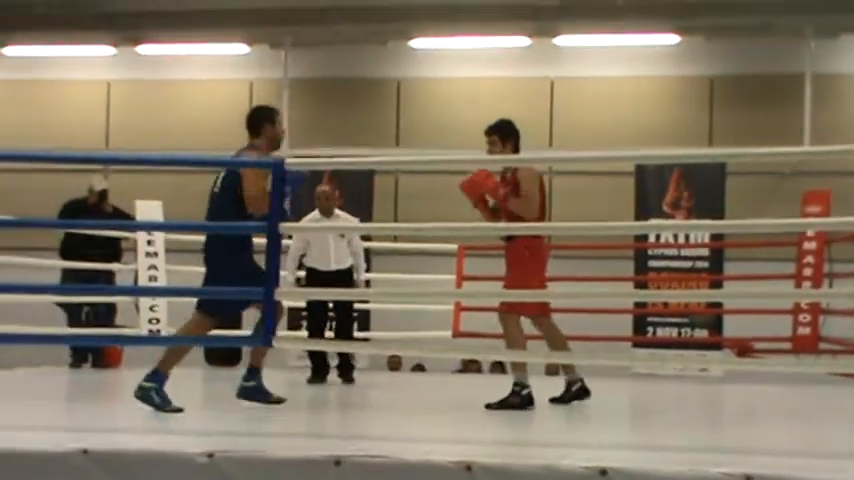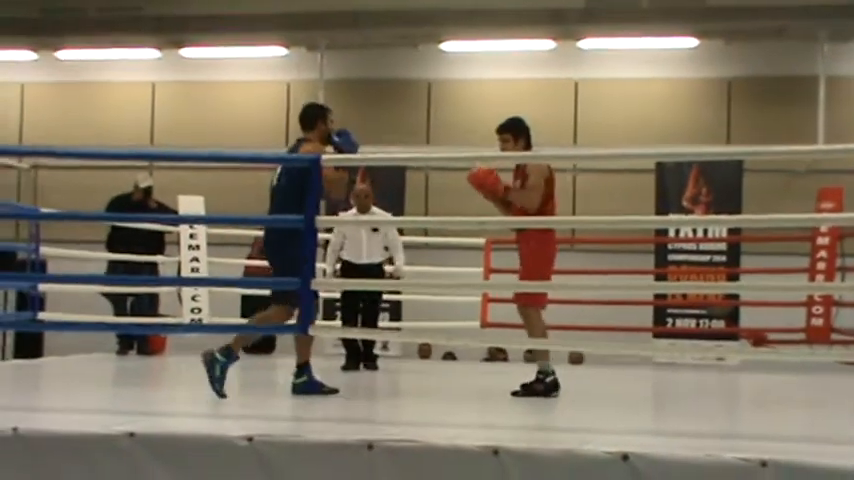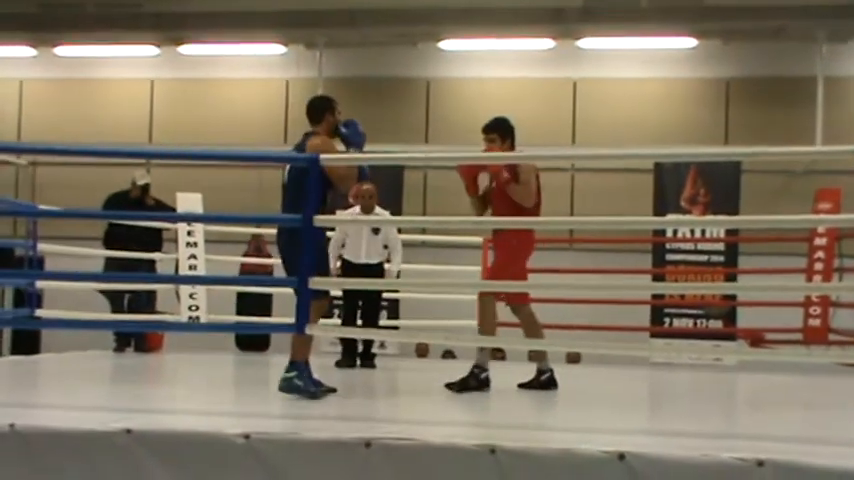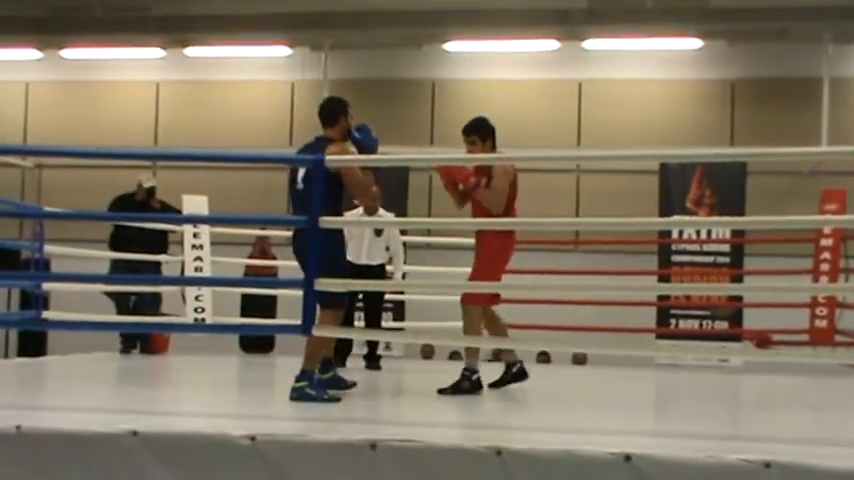
dt=0.3s
person 1, frame 1
left shoulder: (247, 158)
right shoulder: (256, 161)
right elbow: (256, 208)
left hip: (231, 248)
right hip: (229, 249)
right knee: (205, 318)
left ankle: (252, 379)
person 1, frame 2
left shoulder: (298, 151)
right shoulder: (313, 149)
right elbow: (336, 190)
right wrist: (346, 158)
left hip: (288, 237)
right hip: (288, 238)
right knee: (282, 310)
left ankle: (303, 376)
right ankle: (223, 355)
person 1, frame 3
left shoulder: (304, 146)
right shoulder: (321, 143)
right elbow: (346, 183)
left wrist: (355, 172)
right wrist: (355, 149)
left hip: (292, 232)
right hip: (304, 233)
left knee: (312, 302)
right knee: (316, 302)
left ankle: (302, 372)
right ankle: (293, 373)
person 1, frame 4
left shoulder: (305, 150)
right shoulder: (339, 150)
right elbow: (365, 195)
right wrist: (368, 155)
left hip: (304, 236)
right hip: (323, 238)
left knee: (331, 307)
right knee: (332, 310)
left ankle: (326, 372)
right ankle: (304, 382)
person 2, frame 1
left shoulder: (525, 170)
right shoulder: (505, 174)
left elbow: (531, 212)
right elbow: (495, 218)
left wrist: (498, 193)
right wrist: (479, 199)
left hip: (527, 248)
right hip: (518, 249)
left knee: (509, 314)
right knee: (541, 319)
left ankle: (522, 389)
right ankle: (575, 384)
person 2, frame 2
left shoulder: (536, 165)
right shoulder: (522, 168)
left elbow: (532, 204)
right elbow: (513, 211)
left wrist: (501, 188)
right wrist: (492, 193)
left hip: (538, 239)
right hip: (530, 240)
left knee: (528, 306)
right knee: (527, 307)
left ankle: (546, 377)
right ankle: (545, 373)
person 2, frame 3
left shoulder: (523, 166)
right shoulder: (498, 169)
left elbow: (530, 201)
right elbow: (479, 210)
left wrist: (503, 174)
right wrist: (470, 183)
left hip: (517, 239)
right hip: (505, 239)
left knee: (487, 298)
right knee: (520, 306)
left ankle: (480, 372)
right ankle: (544, 373)
person 2, frame 4
left shoulder: (501, 167)
right shoulder: (480, 169)
left elbow: (496, 206)
right elbow: (460, 203)
left wrist: (469, 180)
right wrist: (450, 180)
left hip: (497, 240)
right hip: (487, 240)
left knee: (471, 303)
right knee: (482, 307)
left ankle: (471, 375)
right ankle: (513, 364)
person 3, frame 1
left shoulder: (348, 221)
right shoulder: (307, 223)
left elbow: (357, 249)
right elbow: (294, 252)
left wrist: (360, 275)
right wrist: (290, 277)
left hip: (343, 275)
right hip: (316, 276)
left knee: (345, 322)
right knee: (315, 325)
left ankle: (345, 367)
right ankle: (318, 369)
person 3, frame 2
left shoulder: (384, 218)
left elbow: (395, 243)
right elbow: (334, 246)
left wrist: (399, 264)
right wrist: (329, 269)
left hip: (374, 270)
right hip: (350, 269)
left knee: (371, 315)
right knee: (349, 315)
left ankle: (368, 356)
right ankle: (352, 356)
person 3, frame 3
left shoulder: (385, 219)
right shoulder: (347, 217)
left elbow: (395, 246)
right elbow: (336, 242)
left wrist: (393, 269)
right wrist: (331, 265)
left hip: (374, 269)
right hip: (350, 267)
left knee: (371, 314)
right knee: (349, 312)
left ankle: (366, 354)
right ankle: (348, 354)
person 3, frame 4
right shoulder: (350, 217)
left elbow: (397, 249)
left wrist: (397, 273)
left hip: (376, 271)
right hip: (351, 268)
left knee: (373, 316)
right knee: (345, 312)
left ankle: (372, 357)
right ankle: (339, 355)
person 4, frame 1
left shoulder: (113, 212)
right shoulder: (74, 207)
right elbow: (63, 222)
left wrist: (111, 214)
right wrist: (89, 205)
left hip: (102, 270)
right hip: (75, 268)
left knee: (102, 313)
right knee: (74, 312)
left ankle: (98, 355)
right ankle: (78, 354)
person 4, frame 2
left shoulder: (158, 207)
right shoulder: (120, 202)
left wrist: (155, 210)
right wrist: (134, 202)
left hip: (146, 263)
right hip: (120, 260)
left knee: (145, 304)
right knee: (120, 302)
left ankle: (143, 342)
right ankle: (124, 342)
person 4, frame 3
left shoulder: (155, 204)
right shoulder: (117, 199)
left wrist: (153, 207)
right wrist: (132, 198)
left hip: (144, 260)
right hip: (117, 256)
left knee: (143, 301)
right knee: (116, 299)
left ankle: (140, 339)
right ankle: (121, 339)
person 4, frame 4
left shoulder: (161, 206)
right shoulder: (123, 201)
left wrist: (158, 210)
right wrist: (137, 201)
left hip: (149, 262)
right hip: (123, 260)
left knee: (148, 303)
right knee: (122, 302)
left ankle: (145, 341)
right ankle: (127, 341)
